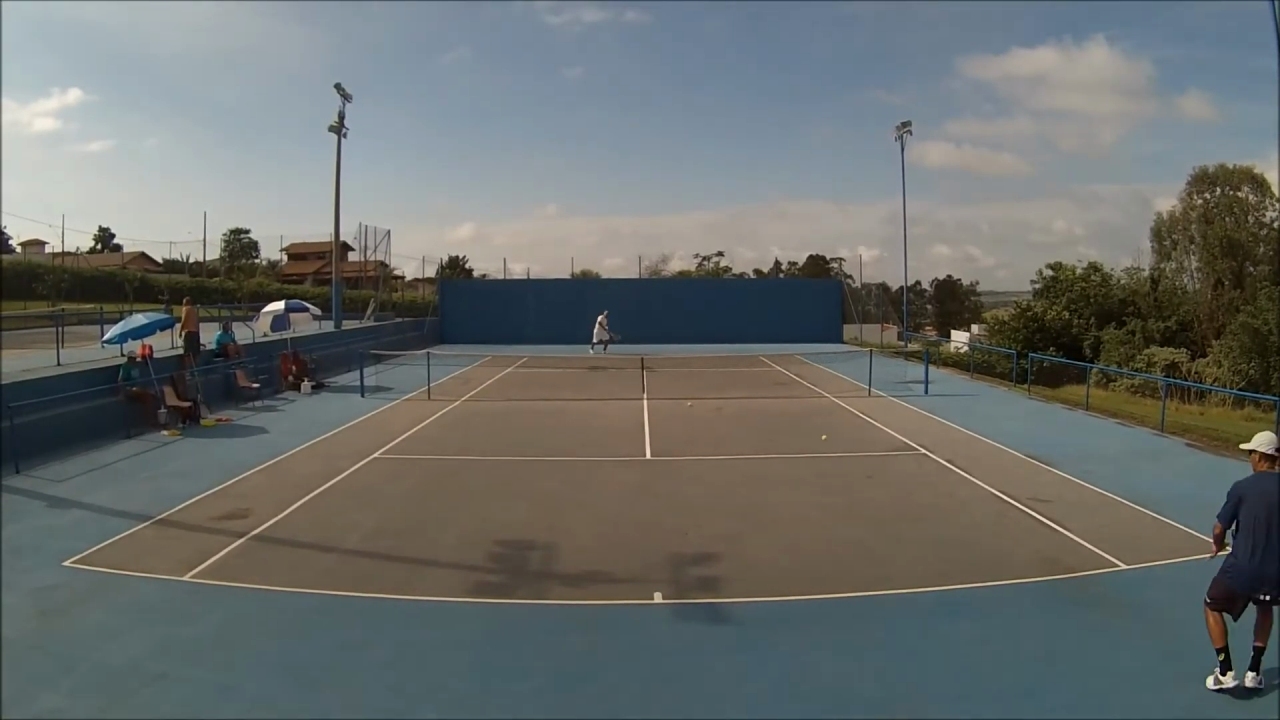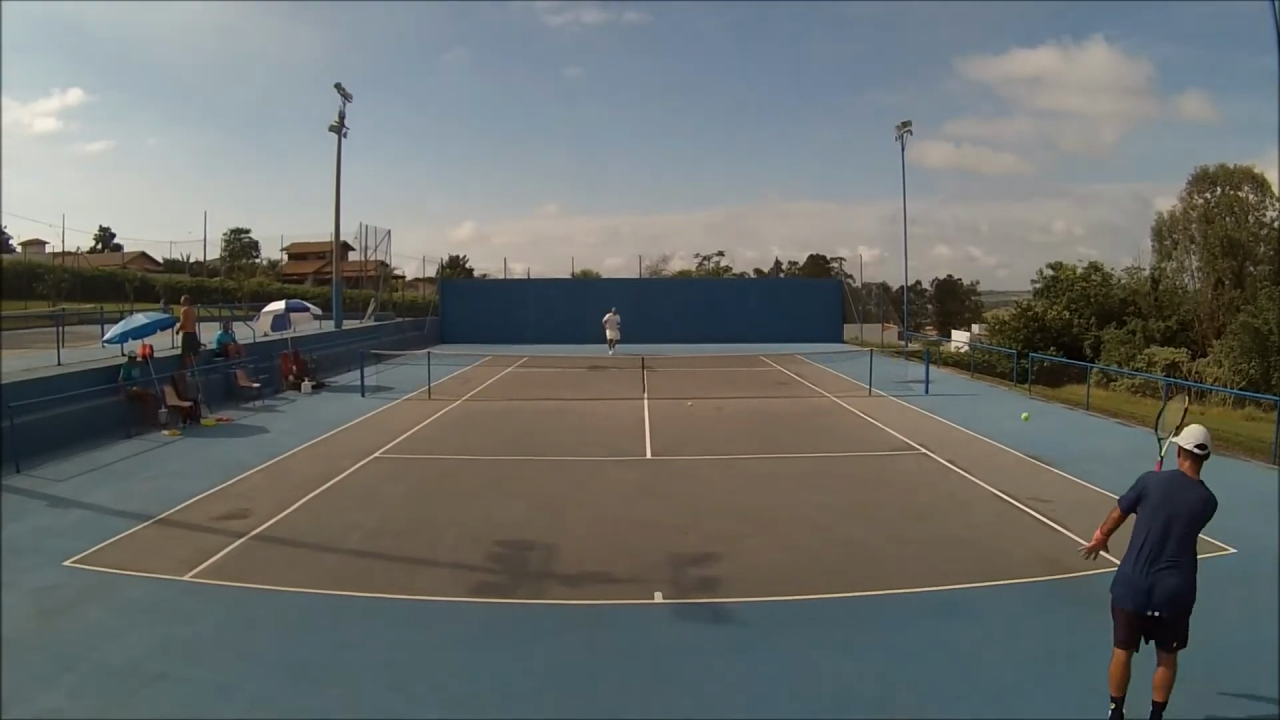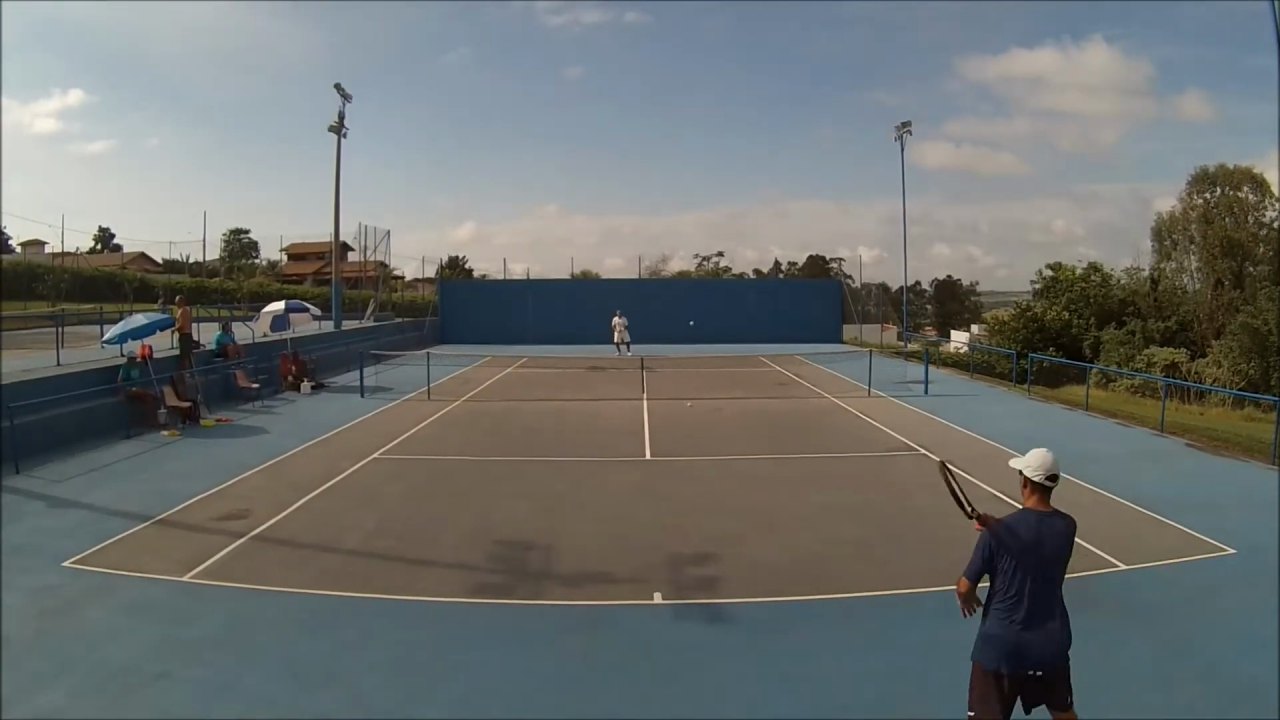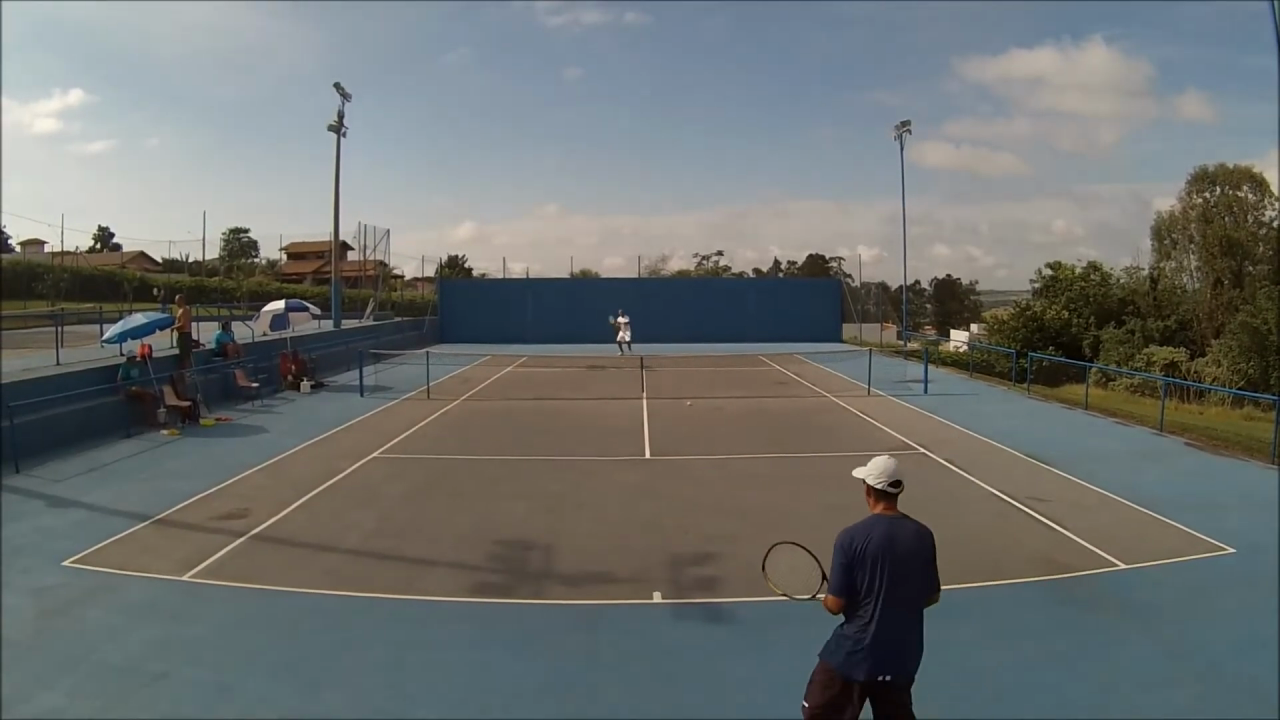
dt=0.5s
person 1, frame 1
left shoulder: (1242, 488)
left elbow: (1220, 530)
left wrist: (1217, 543)
left hip: (1239, 570)
left knee: (1213, 609)
left ankle: (1225, 672)
right ankle: (1254, 672)
person 1, frame 2
left shoulder: (1151, 481)
right shoulder: (1208, 500)
left elbow: (1118, 513)
left wrist: (1100, 537)
left hip: (1132, 585)
right hip: (1175, 590)
left knee: (1122, 649)
right knee: (1167, 656)
person 1, frame 3
left shoulder: (998, 533)
right shoulder: (1067, 527)
left elbow: (964, 588)
left wrist: (968, 602)
left hip: (1000, 647)
right hip: (1050, 643)
person 1, frame 4
left shoulder: (851, 538)
right shoulder: (923, 536)
left elbow: (835, 604)
right elbow: (932, 597)
left wrist: (827, 600)
left hip: (855, 651)
right hip: (903, 652)
